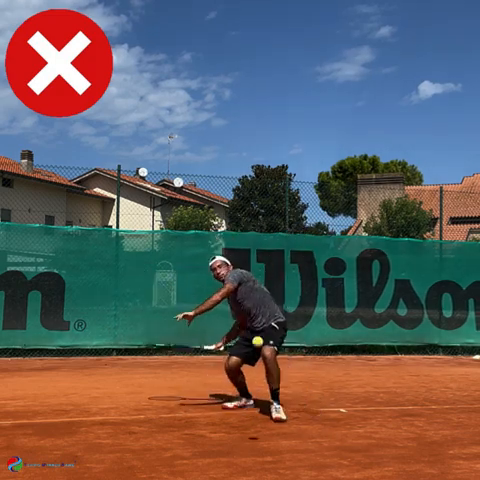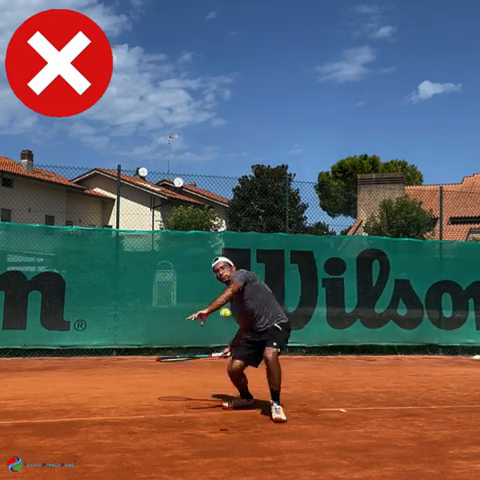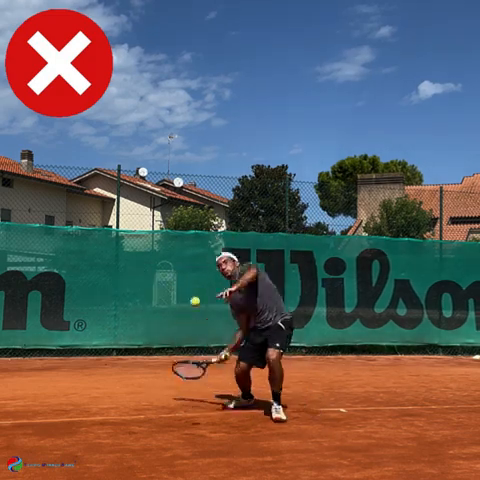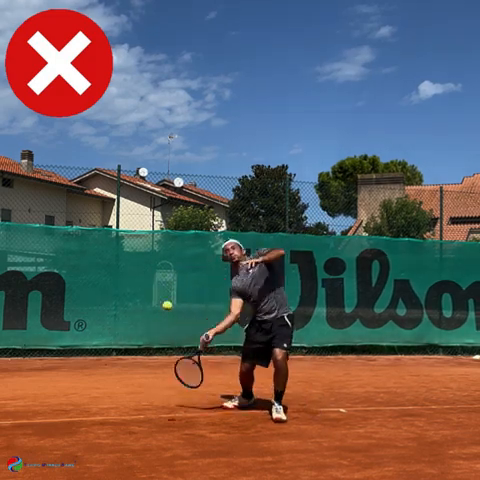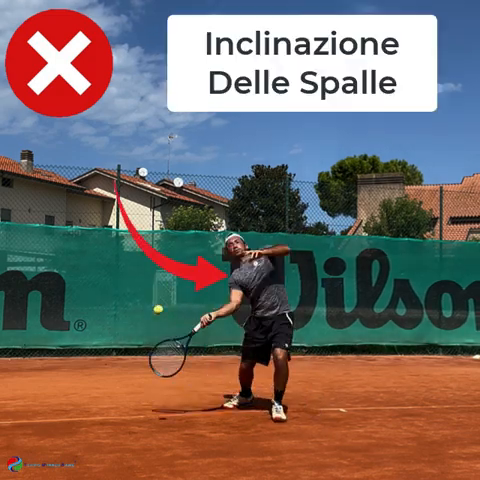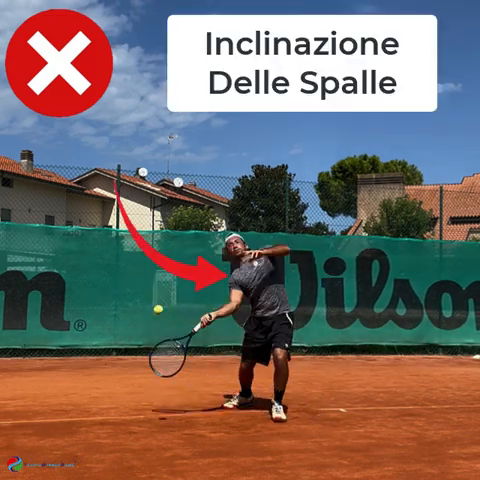
dt=0.1s
person 1, frame 1
left shoulder: (237, 274)
right shoulder: (232, 297)
left elbow: (218, 296)
right elbow: (242, 323)
left wrist: (195, 312)
right wrist: (224, 340)
left hip: (274, 324)
right hip: (253, 329)
left knee: (267, 354)
right knee: (230, 365)
left ankle: (276, 404)
right ankle: (245, 398)
person 1, frame 2
left shoulder: (242, 274)
right shoulder: (236, 300)
left elbow: (228, 294)
left wrist: (207, 311)
right wrist: (231, 346)
left hip: (277, 325)
right hip: (256, 331)
left knee: (270, 356)
right knee: (233, 368)
left ankle: (276, 404)
right ankle: (245, 398)
person 1, frame 3
left shoulder: (249, 270)
right shoulder: (234, 298)
left elbow: (251, 273)
right elbow: (243, 328)
left wrist: (234, 287)
right wrist: (229, 349)
left hip: (279, 324)
right hip: (257, 329)
left knee: (272, 357)
right knee: (240, 371)
left ankle: (277, 405)
right ankle: (246, 398)
person 1, frame 4
left shoulder: (260, 256)
right shoulder: (236, 284)
left elbow: (280, 252)
right elbow: (235, 314)
left wrist: (259, 259)
right wrist: (214, 331)
left hip: (280, 318)
right hip: (258, 323)
left knee: (279, 357)
right knee: (245, 368)
left ankle: (277, 404)
right ankle: (246, 397)
person 1, frame 5
left shoulder: (265, 254)
right shoulder: (235, 277)
left elbow: (285, 249)
right elbow: (234, 304)
left wrist: (262, 252)
right wrist: (213, 315)
left hip: (281, 316)
right hip: (257, 321)
left knee: (280, 356)
right knee: (245, 366)
left ankle: (277, 404)
right ankle: (245, 396)
person 1, frame 6
left shoulder: (265, 254)
right shoulder: (235, 277)
left elbow: (286, 249)
right elbow: (234, 304)
left wrist: (262, 252)
right wrist: (213, 314)
left hip: (281, 316)
right hip: (257, 321)
left knee: (280, 357)
right knee: (245, 366)
left ankle: (277, 404)
right ankle: (245, 396)
